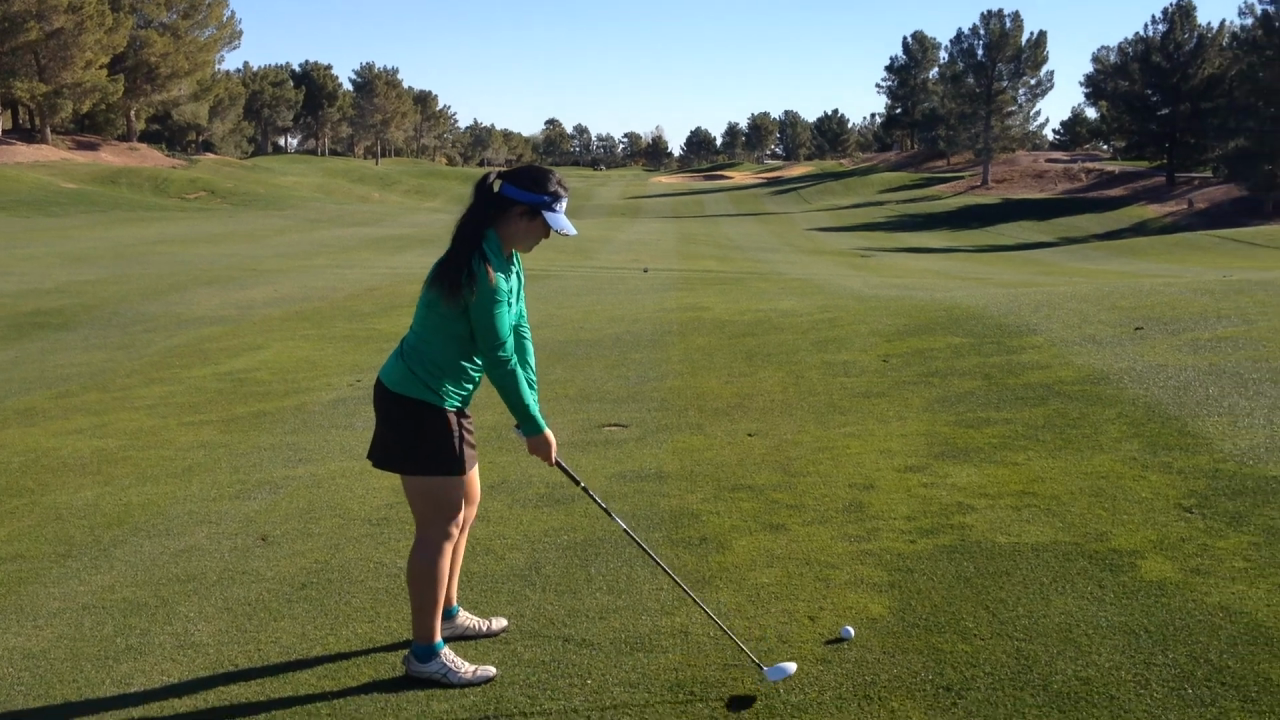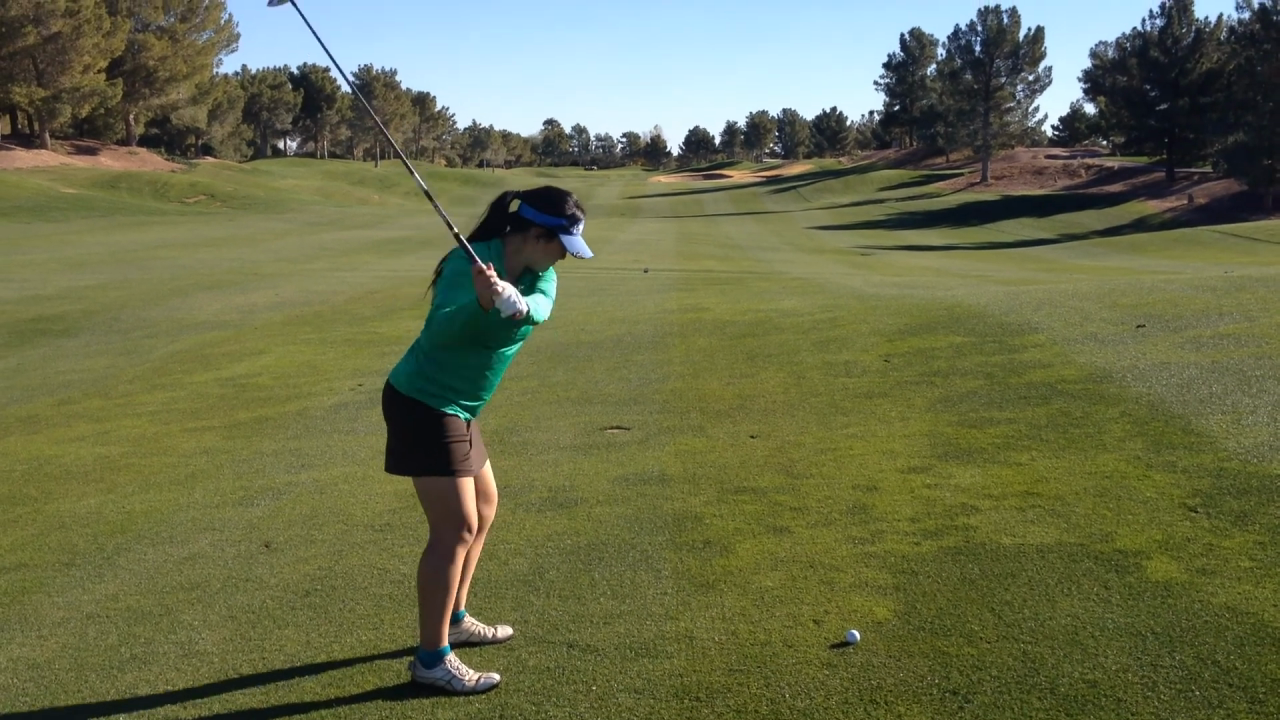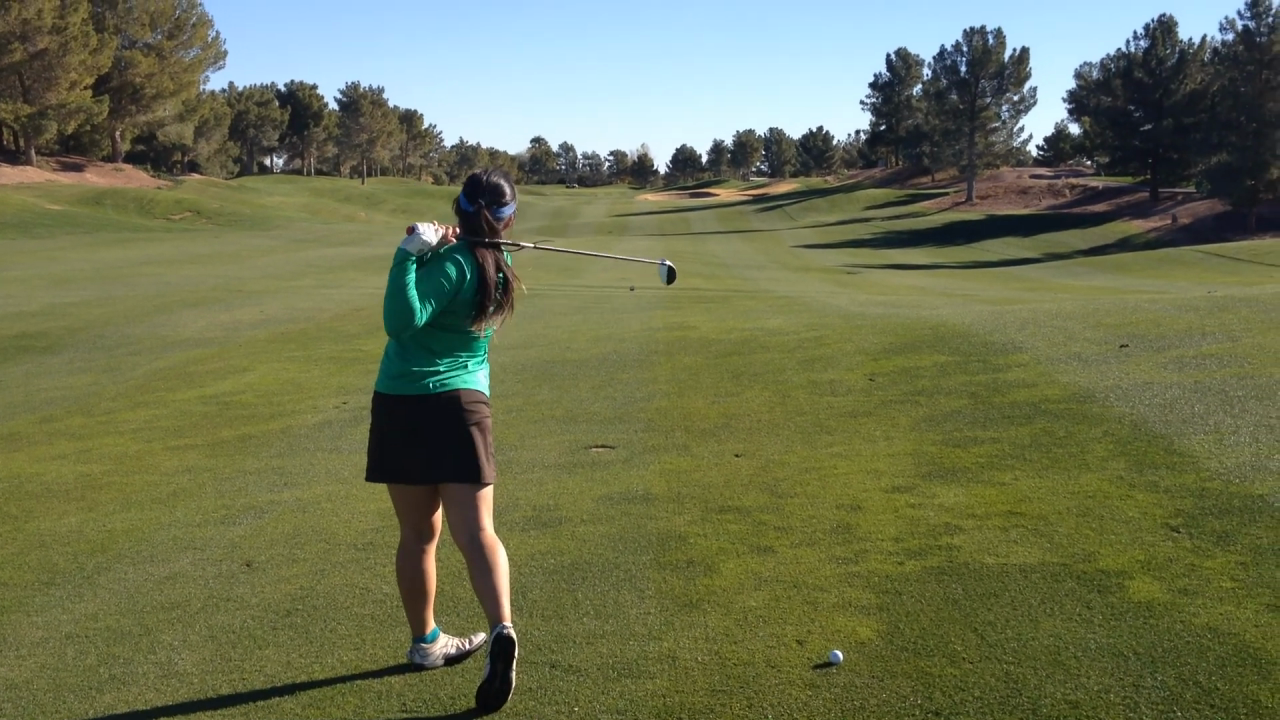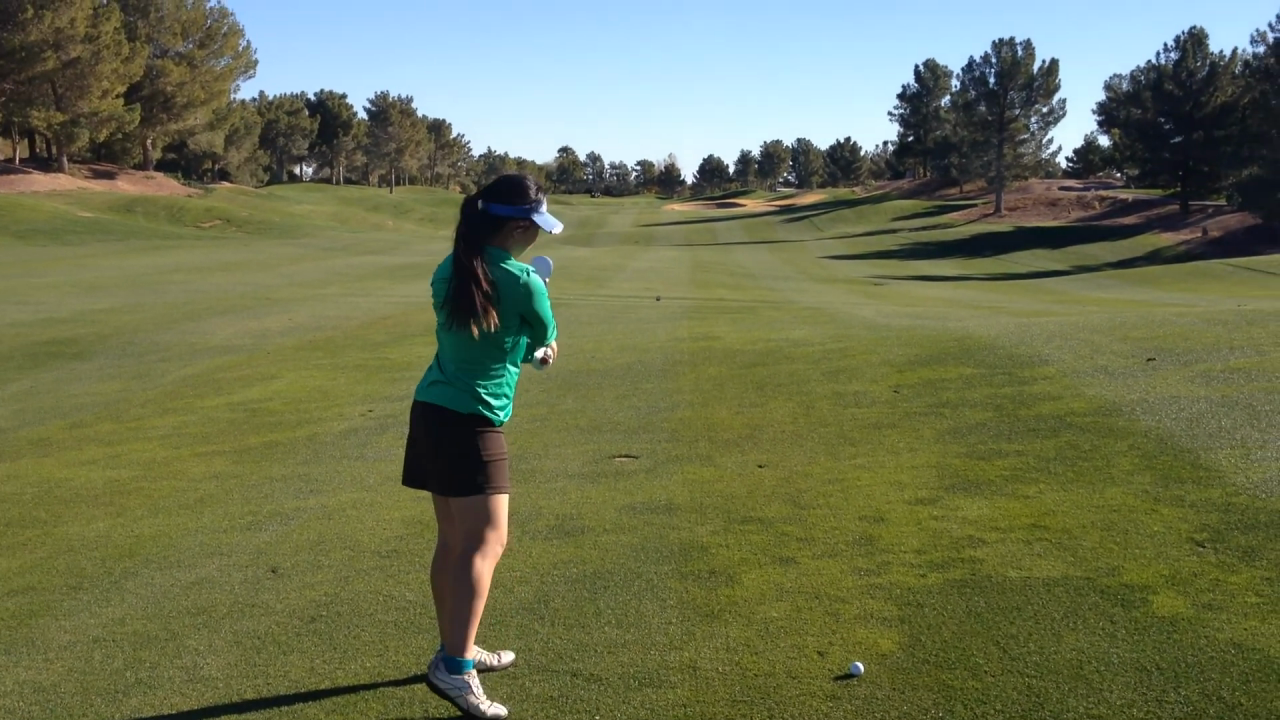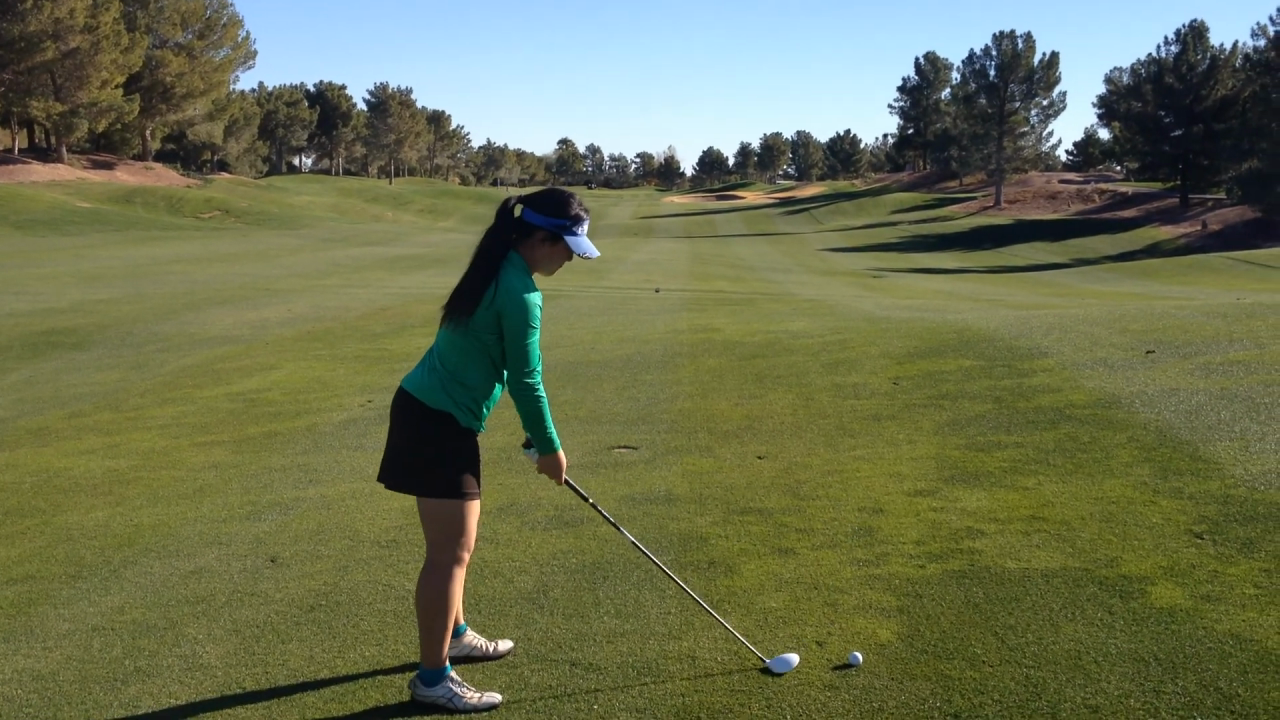
dt=1s
person 1, frame 1
left shoulder: (504, 258)
right shoulder: (483, 270)
left elbow: (519, 337)
right elbow: (499, 359)
left wrist: (531, 412)
right wrist: (535, 427)
left hip: (441, 400)
right hip: (417, 402)
left knee: (464, 507)
right knee: (441, 525)
left ankle: (447, 615)
right ankle: (426, 652)
person 1, frame 2
left shoulder: (542, 277)
right shoulder: (470, 261)
left elbow: (536, 308)
right elbow: (441, 334)
left wrist: (514, 302)
right wrist: (480, 301)
left hip: (453, 407)
right hip: (423, 404)
left knee: (479, 510)
right knee: (456, 527)
left ankle: (451, 620)
right ankle: (431, 658)
person 1, frame 3
left shoulder: (449, 265)
right shoulder: (492, 263)
left elbow: (400, 324)
left wrist: (417, 249)
right wrist: (421, 246)
left hip: (401, 404)
right hip: (461, 405)
left knee: (418, 532)
right knee: (476, 532)
left ankle: (425, 641)
right ankle: (502, 630)
person 1, frame 4
left shoulder: (448, 270)
right shoulder: (523, 280)
right elbow: (545, 332)
left wrist: (527, 350)
right wrist: (543, 345)
left hip: (432, 412)
right hip: (472, 422)
left knee: (454, 540)
right knee: (485, 543)
left ankle: (455, 649)
right ankle: (455, 667)
person 1, frame 5
left shoulder: (498, 269)
right shoulder: (520, 294)
right elbow: (525, 381)
left wrist: (536, 438)
right wrist: (549, 447)
left hip: (427, 409)
right hip: (439, 422)
left knee: (457, 538)
right knee: (450, 552)
left ankle: (453, 634)
right ankle: (432, 678)
